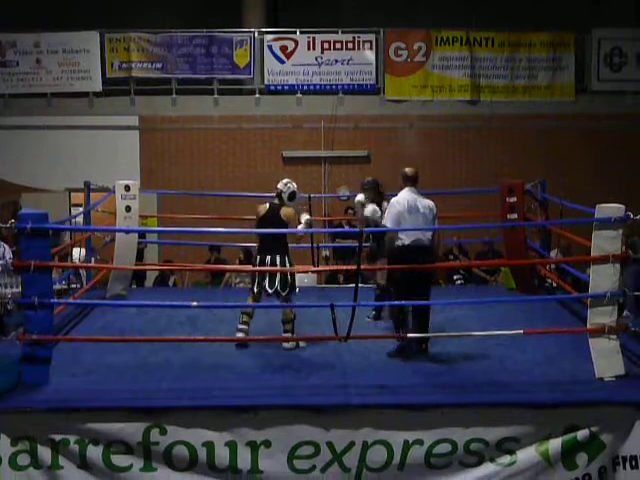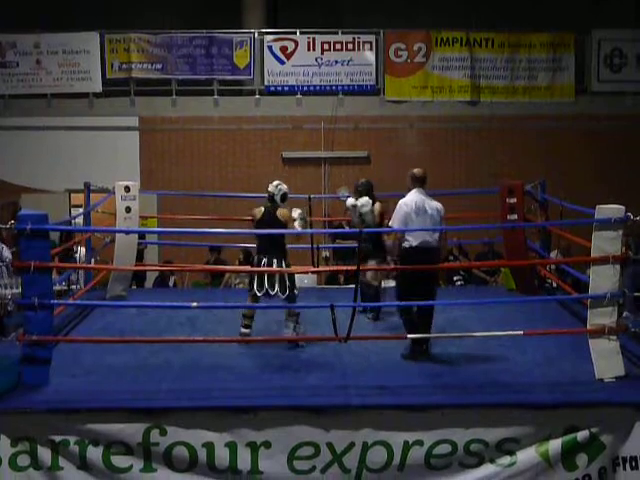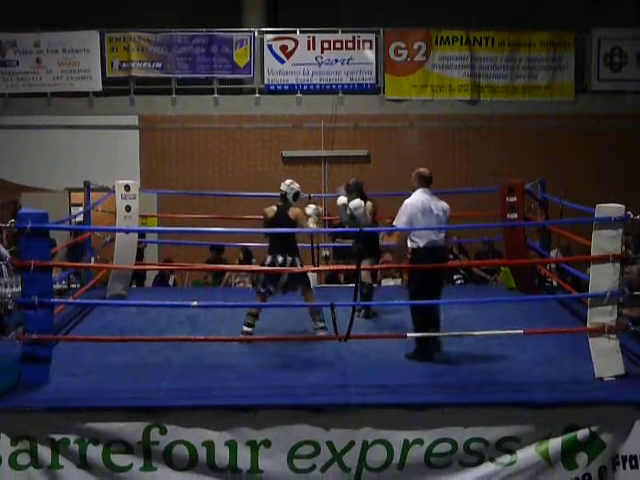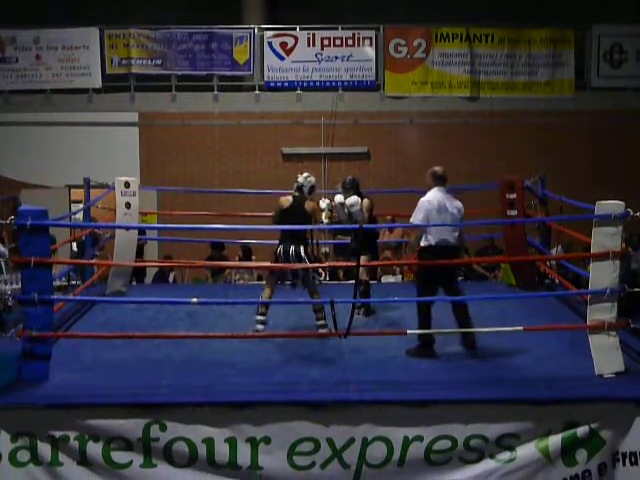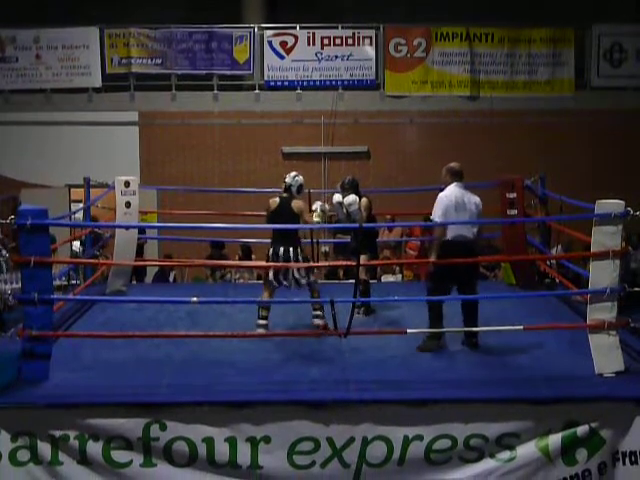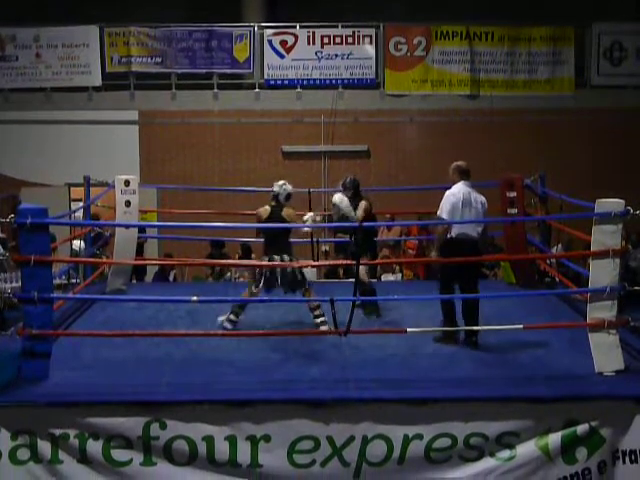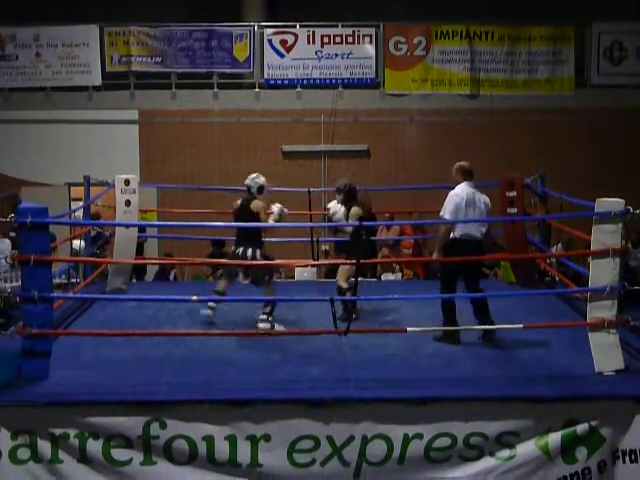
dt=0.3s
person 1, frame 1
left shoulder: (397, 201)
right shoulder: (429, 204)
left elbow: (391, 234)
right elbow: (435, 235)
left wrist: (388, 256)
right wrist: (434, 257)
left hip: (404, 253)
right hip: (424, 253)
left knee: (399, 300)
right knee: (422, 300)
left ankle: (406, 344)
right ankle: (420, 343)
person 1, frame 2
left shoulder: (405, 203)
right shoulder: (437, 206)
left elbow: (398, 236)
right elbow: (442, 237)
left wrist: (395, 257)
right wrist: (439, 257)
left hip: (412, 254)
right hip: (432, 254)
left knee: (405, 301)
right knee: (426, 301)
left ankle: (418, 345)
right ankle: (423, 343)
person 1, frame 3
left shoulder: (411, 203)
right shoulder: (442, 205)
left elbow: (402, 235)
right elbow: (447, 233)
left hip: (420, 254)
right hip: (439, 253)
left knee: (419, 302)
right knee: (433, 300)
left ankle: (423, 347)
right ankle: (433, 340)
person 1, frame 4
left shoulder: (426, 201)
right shoulder: (456, 203)
left elbow: (418, 233)
right elbow: (460, 233)
right wrist: (458, 254)
left hip: (431, 253)
right hip: (451, 252)
left knee: (425, 300)
right knee: (456, 295)
left ankle: (425, 345)
right ankle: (468, 337)
person 1, frame 5
left shoulder: (445, 196)
right shoulder: (474, 199)
left elbow: (440, 229)
right elbow: (478, 228)
left wrist: (434, 253)
right wrist: (474, 248)
left hip: (449, 247)
right hip: (469, 248)
left knee: (437, 293)
right knee: (469, 293)
left ankle: (435, 337)
right ankle: (472, 337)
person 1, frame 6
left shoulder: (452, 193)
right shoulder: (480, 198)
left elbow: (444, 225)
right elbow: (483, 227)
left wrist: (436, 249)
left hip: (454, 245)
right hip: (473, 246)
left knee: (447, 290)
right knee: (470, 291)
left ankle: (450, 332)
right ankle: (471, 335)
person 1, frame 7
left shoulder: (456, 194)
right shoulder: (483, 198)
left elbow: (447, 226)
right elbow: (486, 226)
left wrist: (438, 250)
left hip: (457, 246)
right hip: (476, 246)
left knee: (448, 289)
right knee: (475, 288)
left ankle: (451, 332)
right ankle: (487, 329)
person 2, frame 1
left shoulder: (261, 209)
right shoulder: (289, 212)
right elbow: (298, 236)
right wrist: (305, 223)
left hip: (262, 258)
right hip: (280, 259)
left knee: (253, 296)
right knee: (286, 299)
left ankle: (241, 332)
right ankle: (288, 339)
person 2, frame 2
left shoulder: (256, 213)
right shoulder: (285, 213)
right wrist: (299, 220)
left hip: (261, 260)
right hip: (279, 261)
left knee: (253, 297)
right knee: (290, 298)
left ankle: (244, 333)
right ankle: (290, 329)
person 2, frame 3
left shoulder: (268, 211)
right shoulder: (297, 212)
right wrist: (314, 216)
left hip: (273, 258)
right hip: (291, 259)
left knee: (261, 295)
right knee: (307, 291)
left ankle: (247, 330)
right ankle: (320, 328)
person 2, frame 4
left shoulder: (282, 201)
right shoulder: (312, 206)
left elbow: (275, 222)
right wrist: (326, 210)
left hip: (283, 249)
right hip: (301, 250)
left knee: (270, 285)
right knee: (313, 289)
left ankle: (260, 323)
right ankle: (321, 326)
person 2, frame 5
left shoulder: (271, 203)
right shoulder: (299, 205)
right elbow: (311, 225)
right wrist: (319, 211)
left hip: (275, 250)
right hip: (293, 250)
left knee: (268, 288)
right knee: (312, 285)
left ankle: (262, 325)
right ankle: (319, 318)
person 2, frame 6
left shoulder: (261, 212)
right shoulder: (289, 213)
left elbow: (257, 233)
right wrist: (309, 221)
left hip: (268, 257)
right hip: (286, 258)
left knee: (252, 291)
right knee: (306, 290)
left ankle: (231, 320)
right ankle: (321, 323)
person 2, frame 7
left shoulder: (237, 204)
right shoulder: (260, 204)
right elbow: (266, 225)
right wrist: (275, 214)
left hip: (239, 249)
right hip: (255, 251)
left knee: (227, 278)
right knee: (270, 285)
left ankle: (212, 307)
right ankle: (265, 320)
person 3, frame 1
left shoulder: (384, 205)
right shoulder: (367, 204)
right elbow: (363, 222)
left wrist: (377, 219)
right wrist: (359, 207)
left hip: (384, 245)
right hip: (374, 244)
left knee: (380, 278)
right knee: (376, 277)
left ankle: (377, 310)
person 3, frame 2
left shoulder: (376, 205)
right shoulder: (360, 206)
left elbow: (374, 224)
right elbow: (357, 225)
left wrist: (368, 212)
right wrist: (352, 210)
left hip: (376, 246)
right hip: (363, 245)
left knee: (372, 278)
right knee: (362, 278)
left ankle: (375, 310)
person 3, frame 3
left shoulder: (368, 204)
right shoulder: (351, 205)
left elbow: (367, 226)
right elbow: (348, 225)
left wrist: (361, 214)
right wrist: (342, 210)
left hip: (370, 245)
right hip: (358, 244)
left knee: (366, 276)
right knee: (361, 277)
left ankle: (367, 309)
right ankle: (364, 306)
person 3, frame 4
left shoulder: (365, 202)
right shoulder: (349, 203)
left elbow: (364, 223)
right elbow: (346, 222)
left wrist: (357, 211)
right wrist: (339, 208)
left hip: (367, 242)
right hip: (356, 241)
left knee: (362, 274)
right knee: (360, 274)
left ankle: (366, 307)
right ankle: (364, 303)
person 3, frame 5
left shoulder: (363, 201)
right shoulder: (347, 202)
left elbow: (362, 222)
right elbow: (345, 222)
left wrist: (355, 210)
right wrist: (338, 208)
left hip: (367, 242)
right hip: (356, 240)
left knee: (362, 273)
right knee: (360, 273)
left ankle: (366, 306)
right ankle: (364, 303)
person 3, frame 6
left shoulder: (363, 203)
right shoulder: (348, 203)
left elbow: (357, 219)
right elbow: (338, 220)
left wrist: (347, 209)
right wrist: (336, 207)
left hip: (366, 244)
right hip: (356, 242)
left knee: (363, 275)
right knee: (358, 275)
left ankle: (374, 307)
right ankle: (365, 302)
person 3, frame 7
left shoulder: (355, 209)
right shoulder: (349, 208)
left elbow: (349, 231)
left hip: (356, 251)
right hip: (354, 250)
left knee: (341, 280)
right knee: (347, 280)
left ankle: (349, 312)
right ankle: (352, 308)
